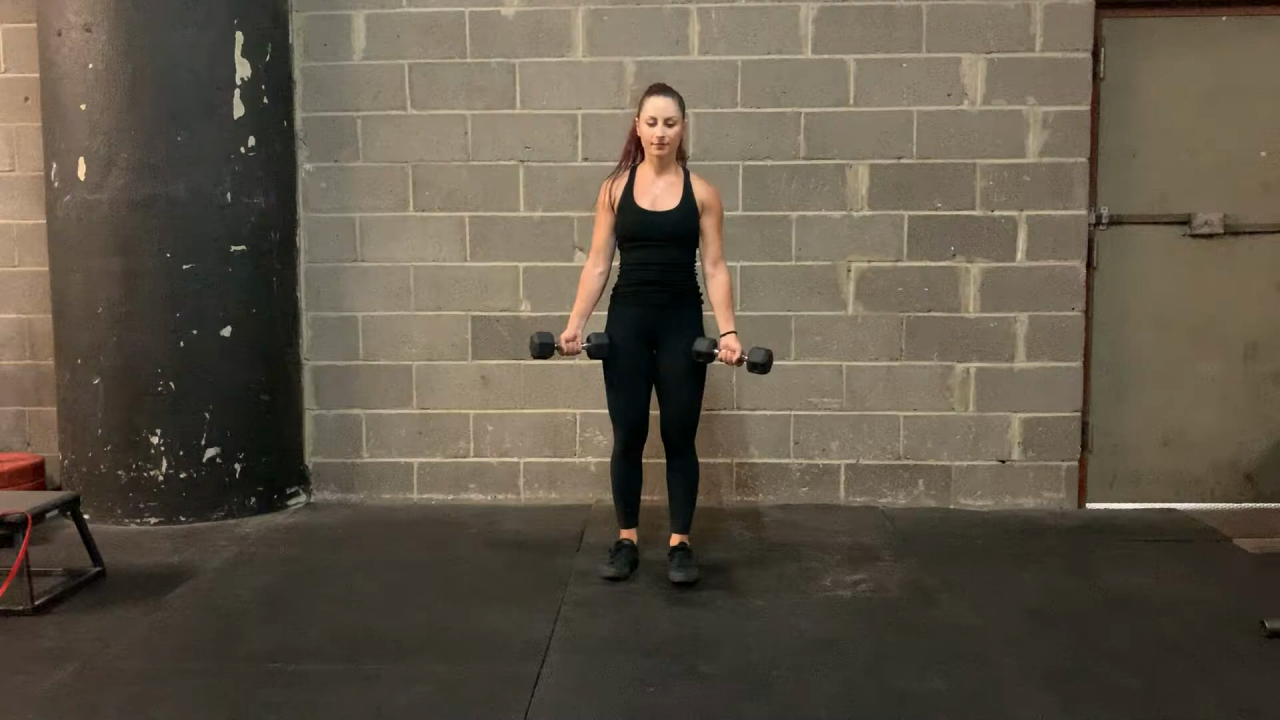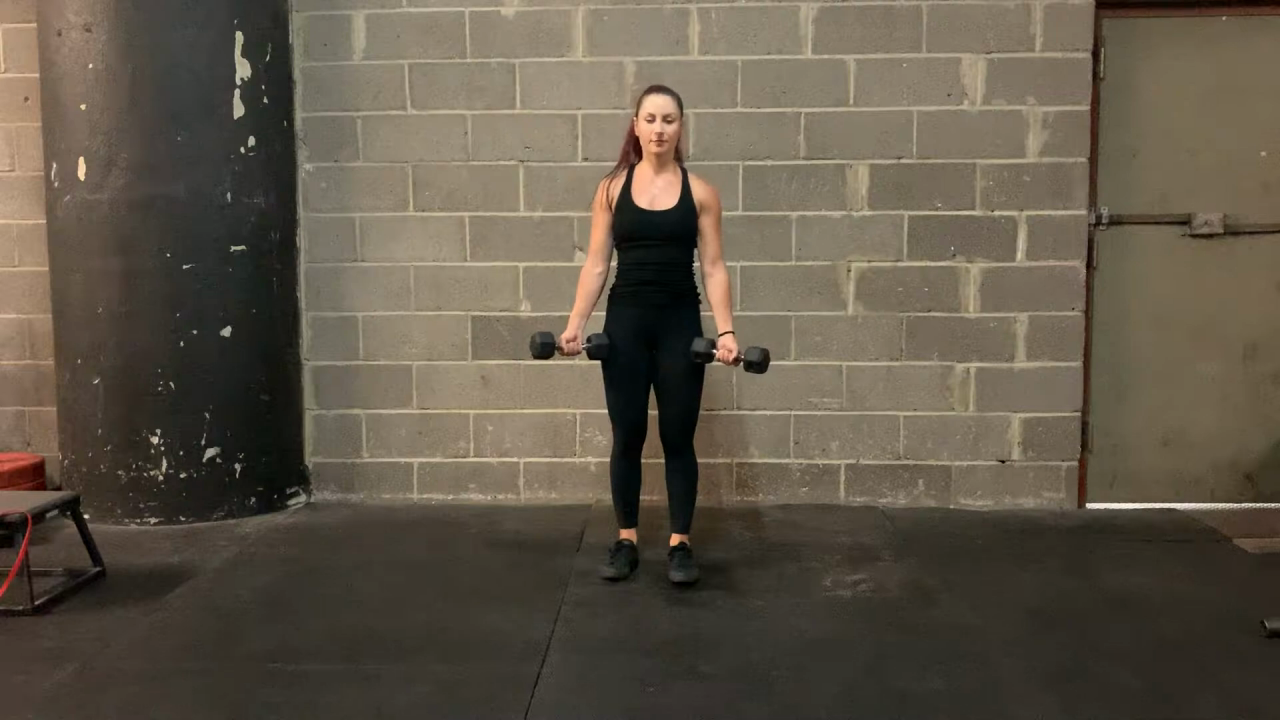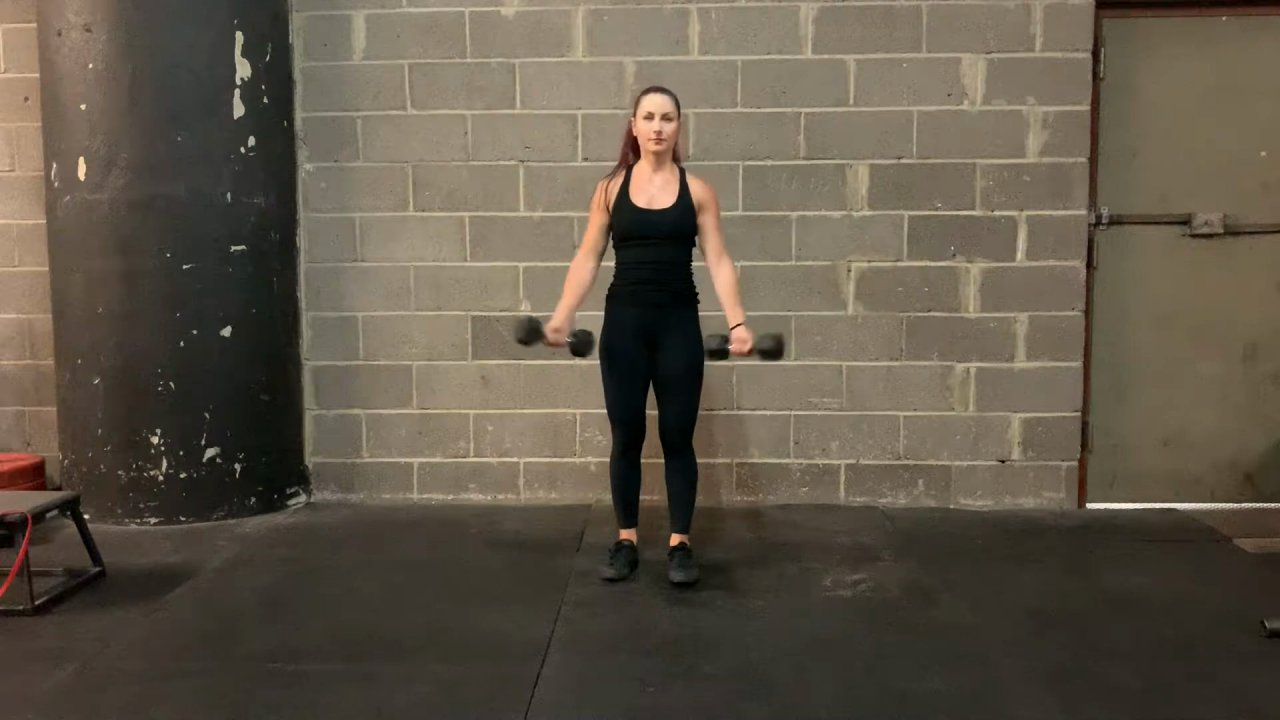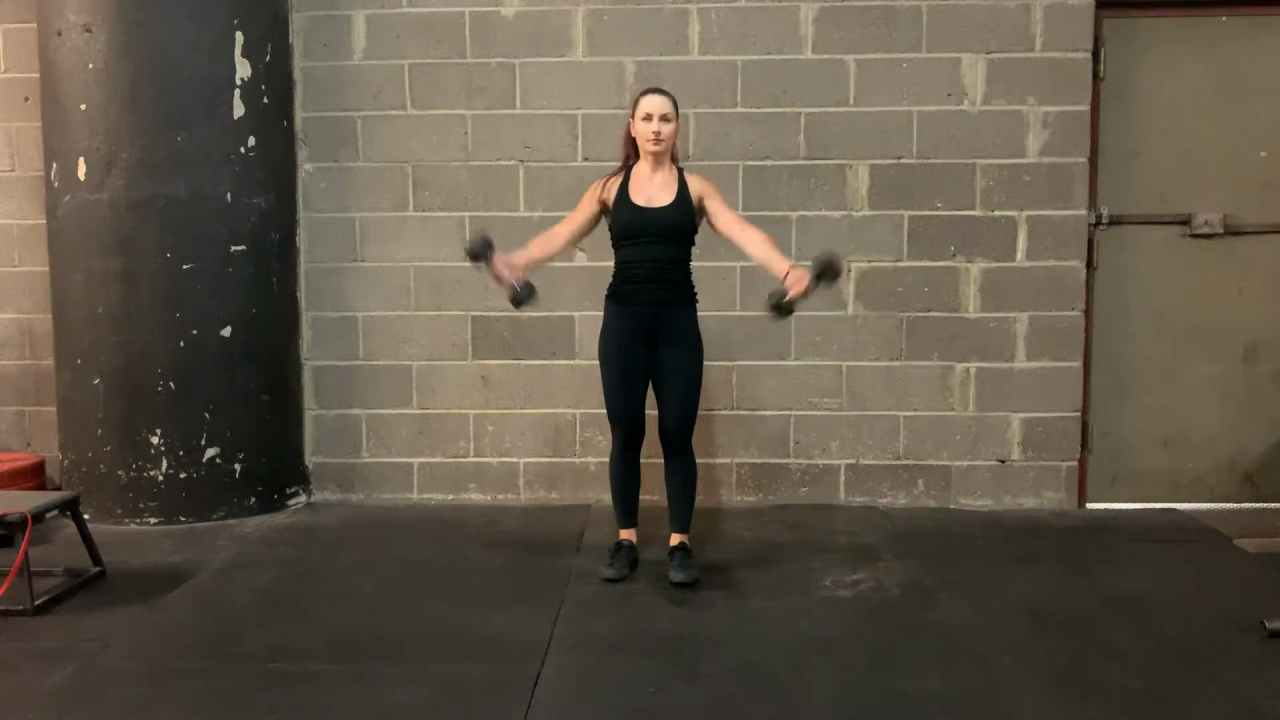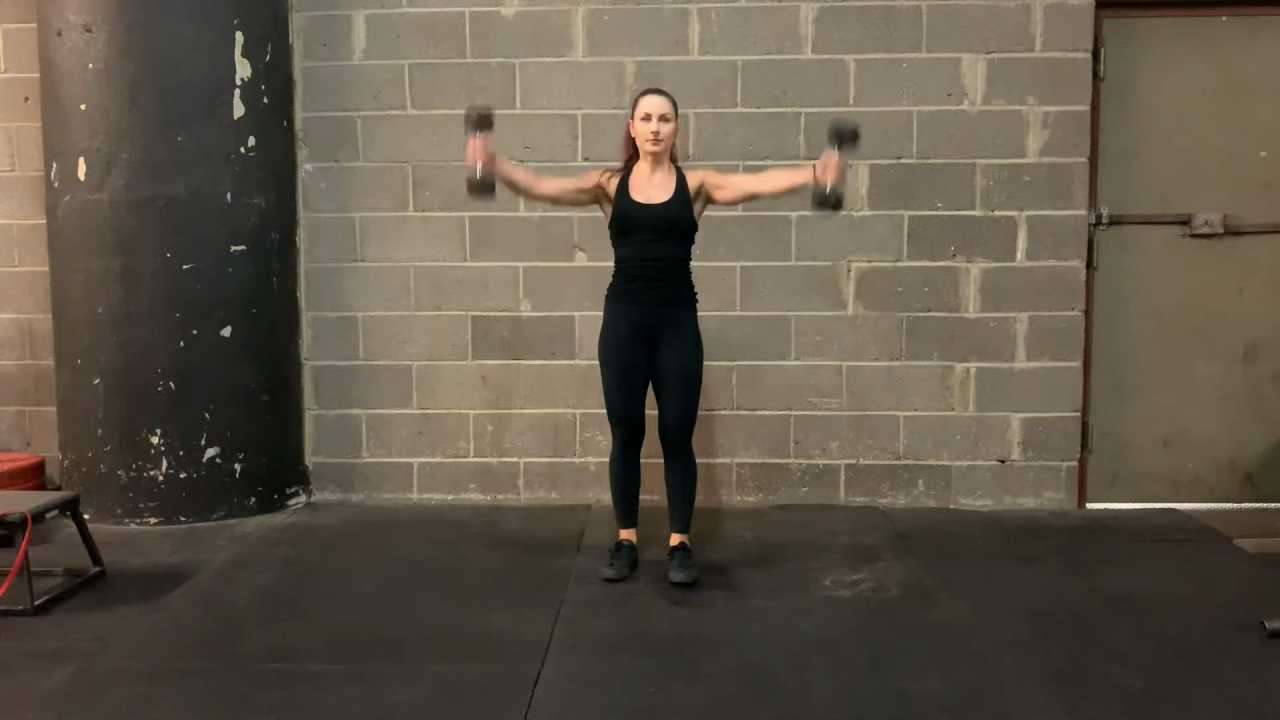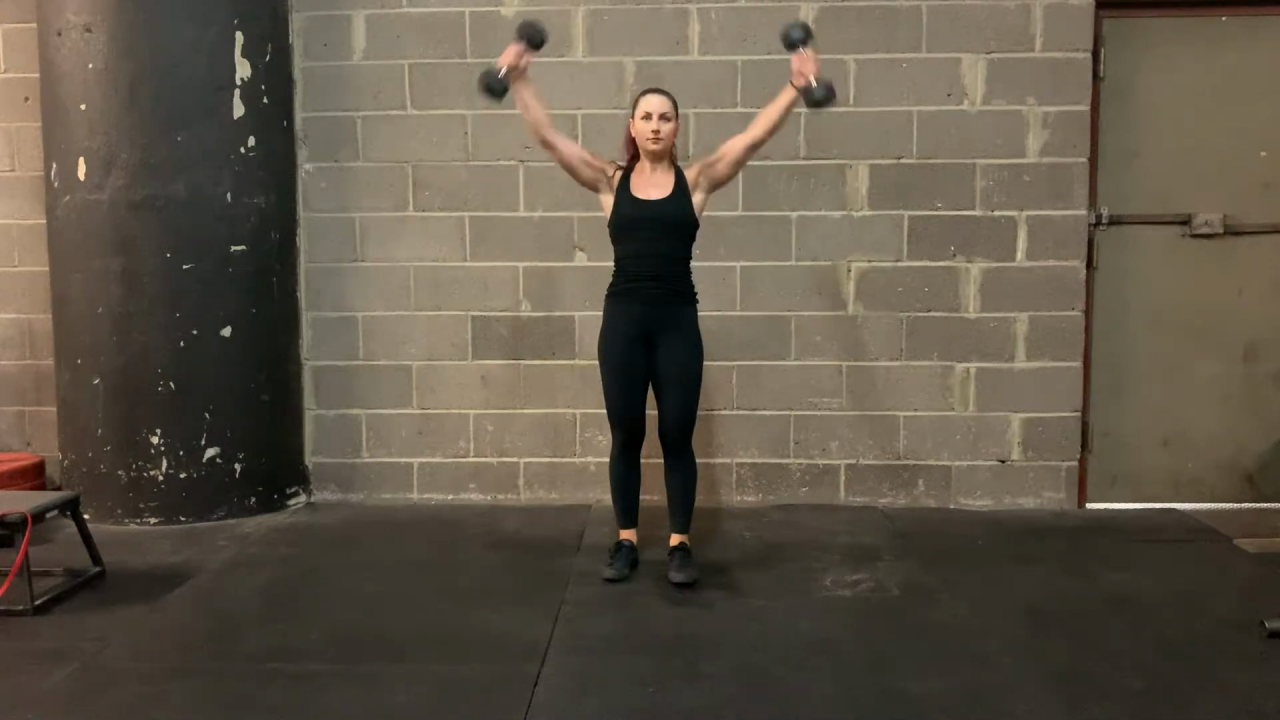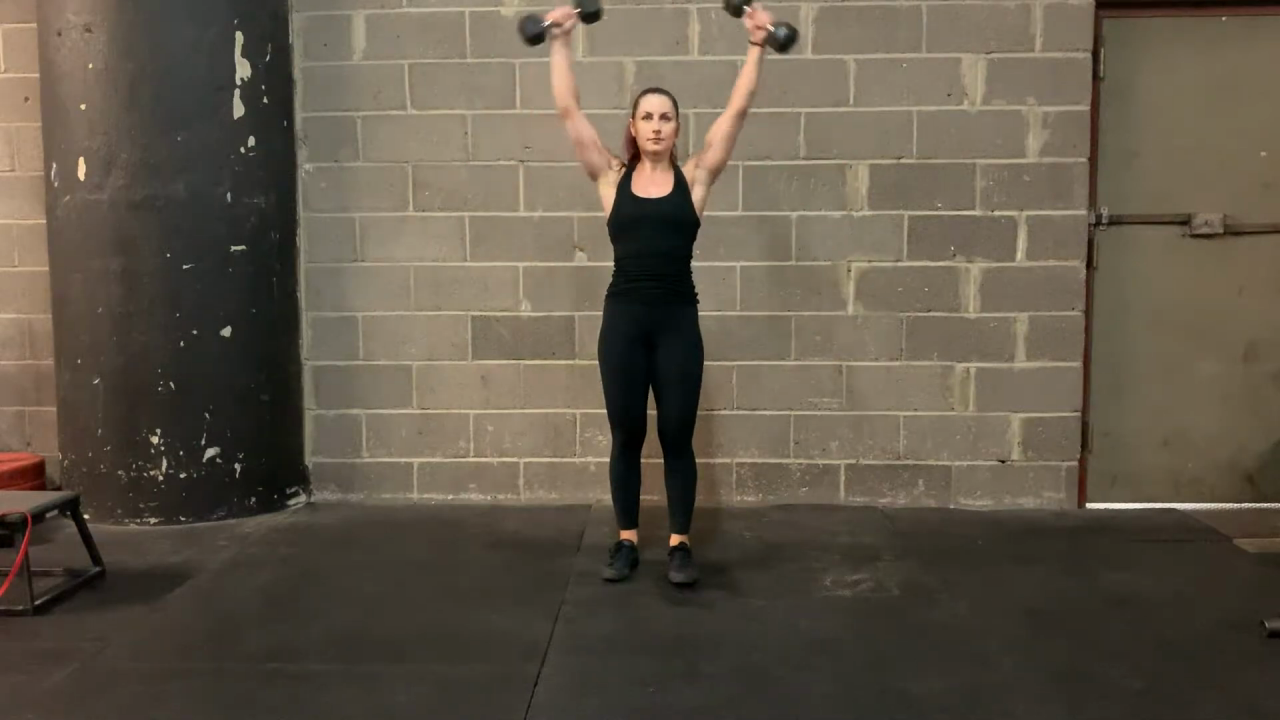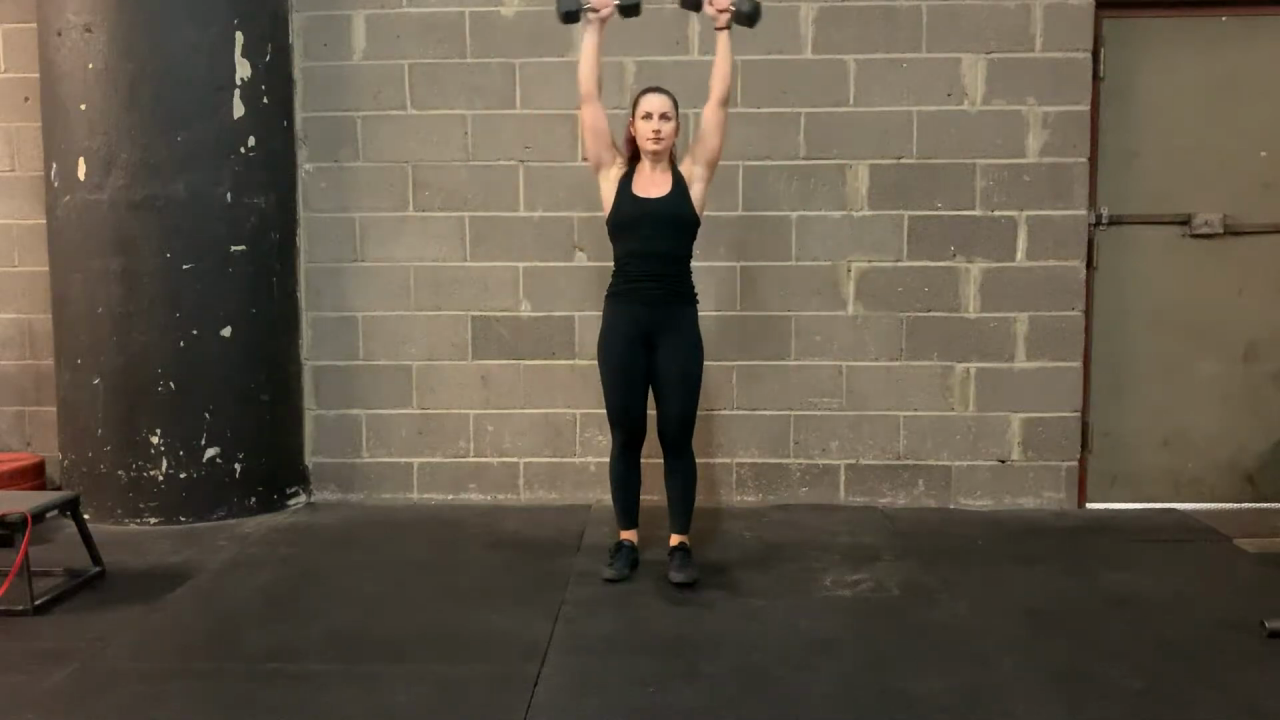
dt=0.2s
person 1, frame 1
left shoulder: (702, 192)
right shoulder: (615, 187)
left elbow: (714, 266)
right elbow: (598, 262)
left wrist: (728, 329)
right wrist: (575, 322)
left hip: (682, 320)
right hip: (627, 319)
left knee: (679, 437)
right knee: (627, 437)
left ankle: (680, 543)
right ankle: (626, 540)
person 1, frame 2
left shoulder: (700, 191)
right shoulder: (612, 187)
left elbow: (713, 266)
right elbow: (596, 262)
left wrist: (726, 329)
right wrist: (575, 323)
left hip: (680, 320)
right hip: (625, 319)
left knee: (678, 438)
right knee: (627, 436)
left ankle: (680, 543)
right ankle: (626, 540)
person 1, frame 3
left shoulder: (697, 189)
right shoulder: (610, 187)
left elbow: (718, 260)
right elbow: (587, 258)
left wrist: (737, 322)
right wrist: (562, 314)
left hip: (678, 320)
right hip: (624, 319)
left knee: (678, 436)
right knee: (626, 436)
left ankle: (680, 543)
right ankle: (626, 540)
person 1, frame 4
left shoulder: (695, 186)
right shoulder: (609, 186)
left elbow: (741, 231)
right elbow: (565, 233)
left wrist: (787, 269)
right wrist: (517, 262)
left hip: (678, 319)
right hip: (623, 319)
left knee: (677, 435)
right knee: (626, 434)
left ankle: (680, 542)
right ankle: (625, 539)
person 1, frame 5
left shoulder: (696, 183)
right shoulder: (609, 183)
left elbow: (756, 184)
right elbow: (545, 188)
left wrist: (812, 175)
right wrist: (497, 166)
left hip: (677, 319)
right hip: (623, 317)
left knee: (677, 435)
right knee: (625, 434)
left ankle: (679, 543)
right ankle: (625, 539)
person 1, frame 6
left shoulder: (695, 182)
right shoulder: (610, 181)
left elbow: (752, 137)
right elbow: (549, 136)
left wrist: (794, 88)
right wrist: (519, 80)
left hip: (676, 320)
right hip: (623, 319)
left knee: (677, 436)
right knee: (626, 434)
left ankle: (679, 542)
right ankle: (625, 539)
person 1, frame 7
left shoulder: (694, 178)
right shoulder: (611, 178)
left elbow: (735, 112)
right elbow: (568, 111)
left wrist: (757, 47)
left hip: (677, 322)
right hip: (623, 319)
left knee: (677, 436)
right knee: (626, 435)
left ankle: (679, 542)
right ankle: (626, 539)
person 1, frame 8
left shoulder: (692, 177)
right shoulder: (612, 176)
left elbow: (720, 101)
right elbow: (588, 98)
left hip: (677, 320)
right hip: (623, 318)
left knee: (677, 437)
right knee: (626, 436)
left ankle: (680, 543)
right ankle: (626, 540)
